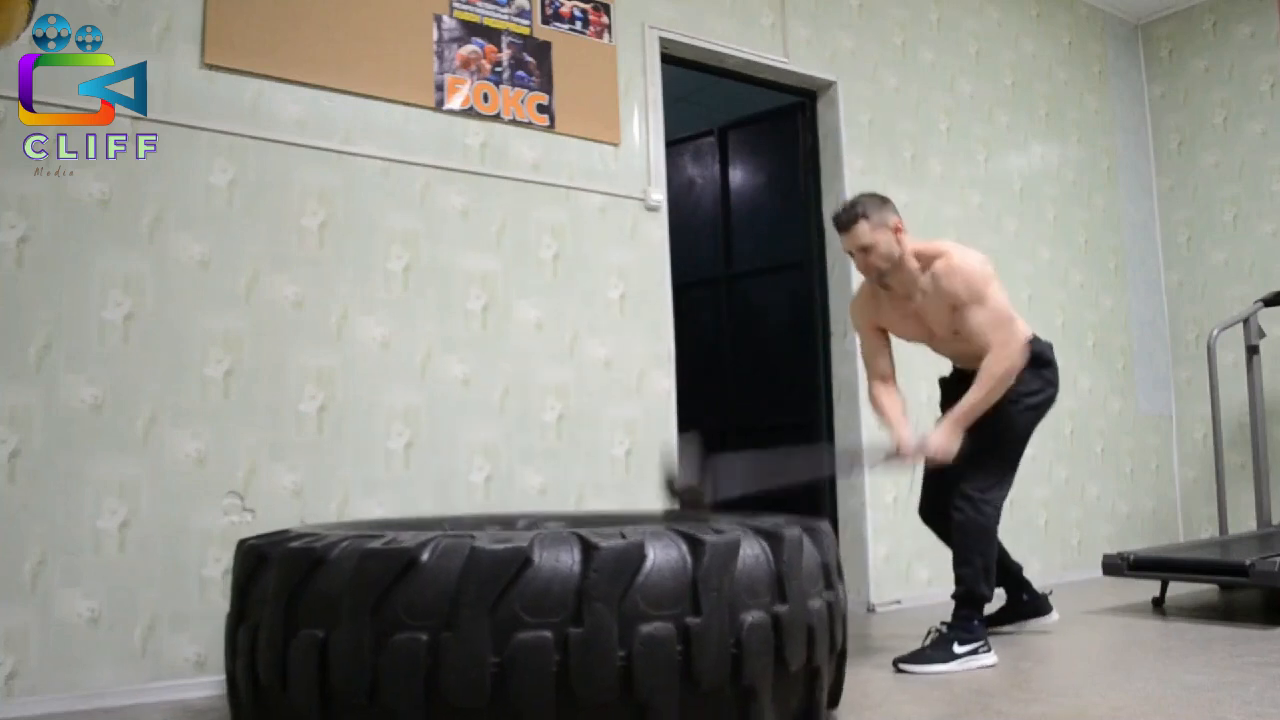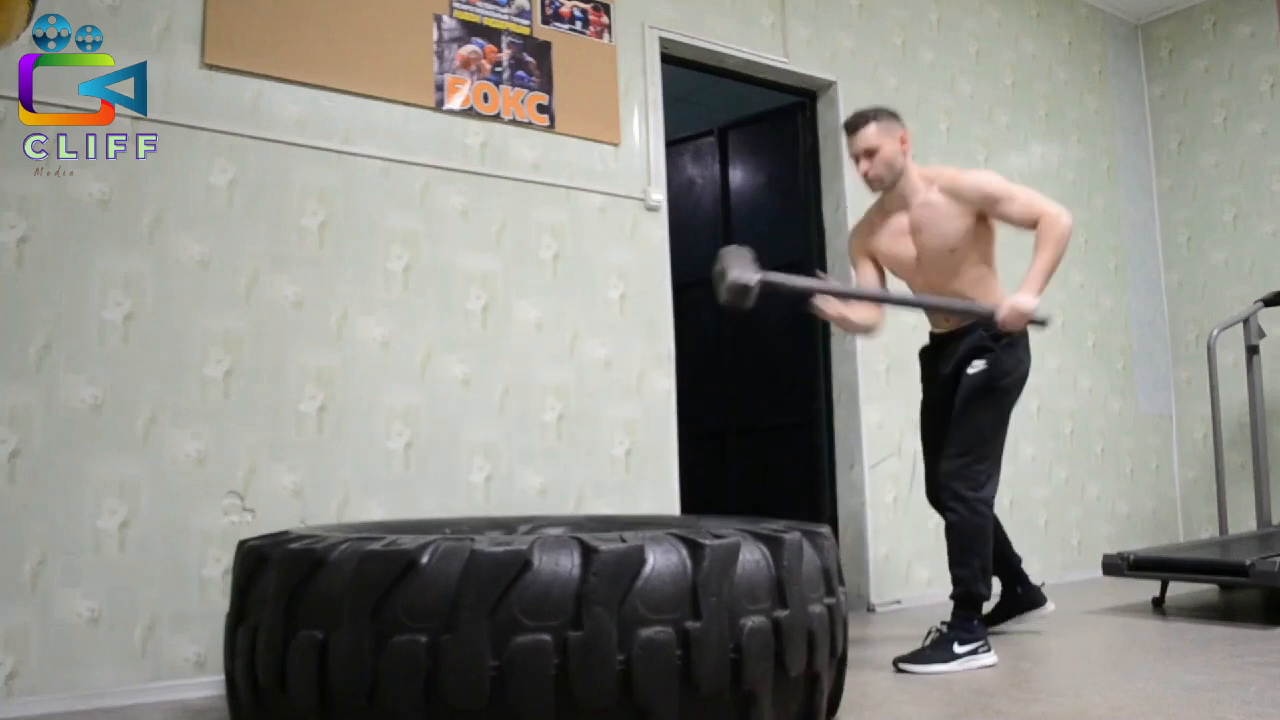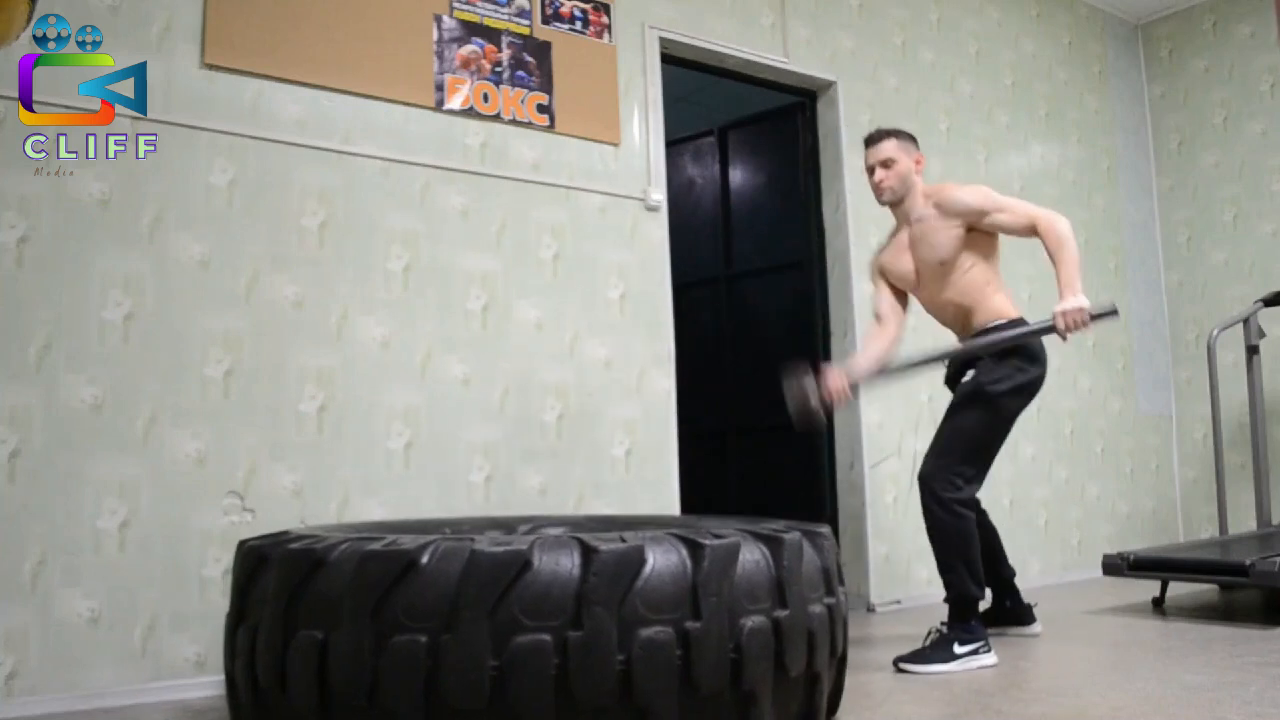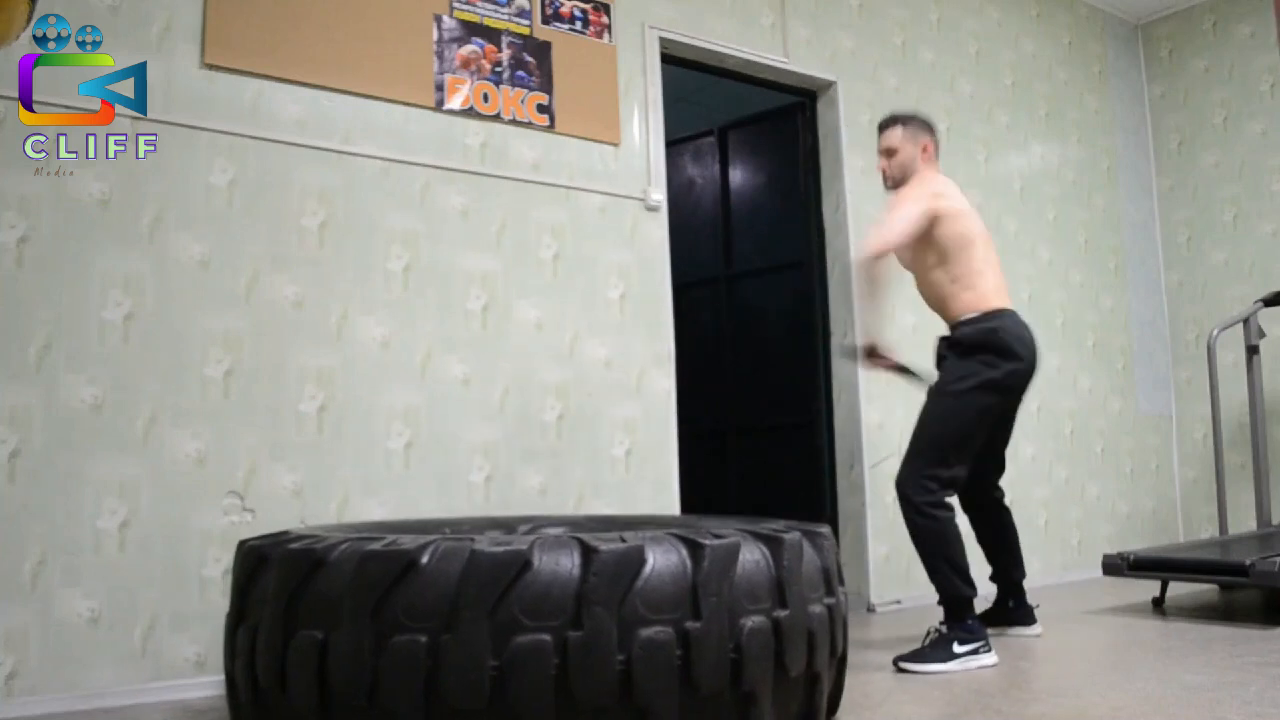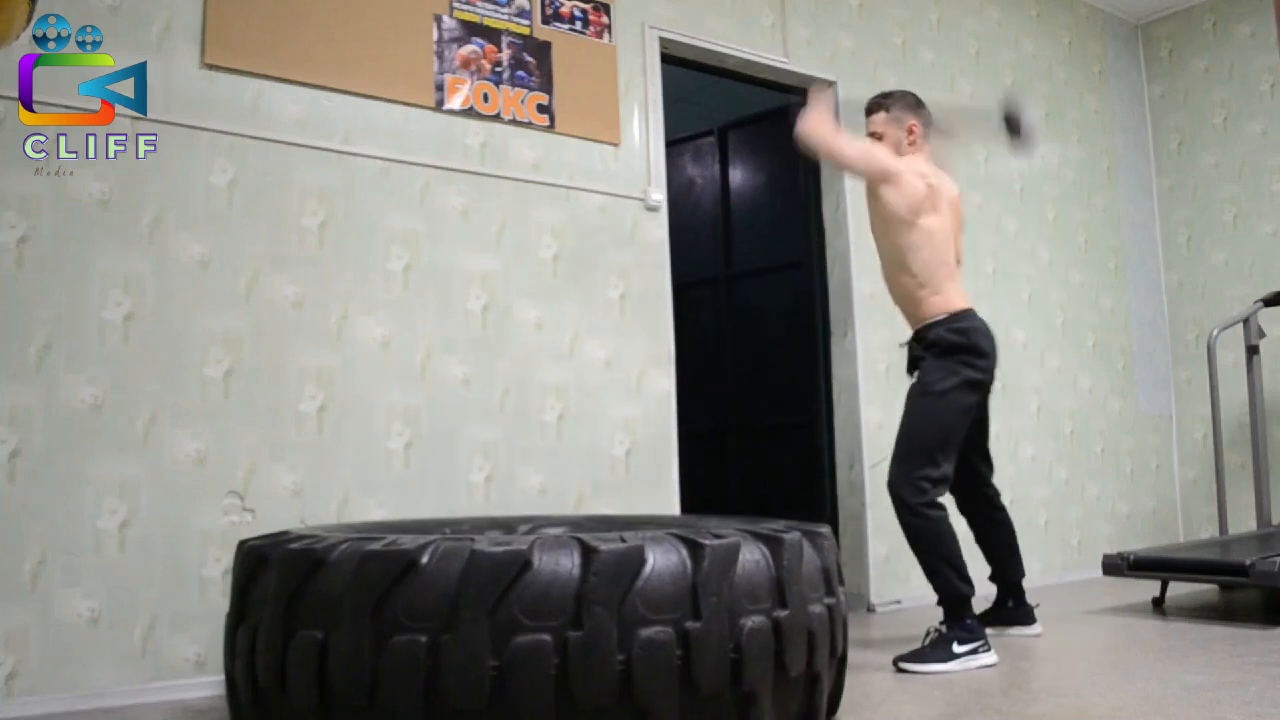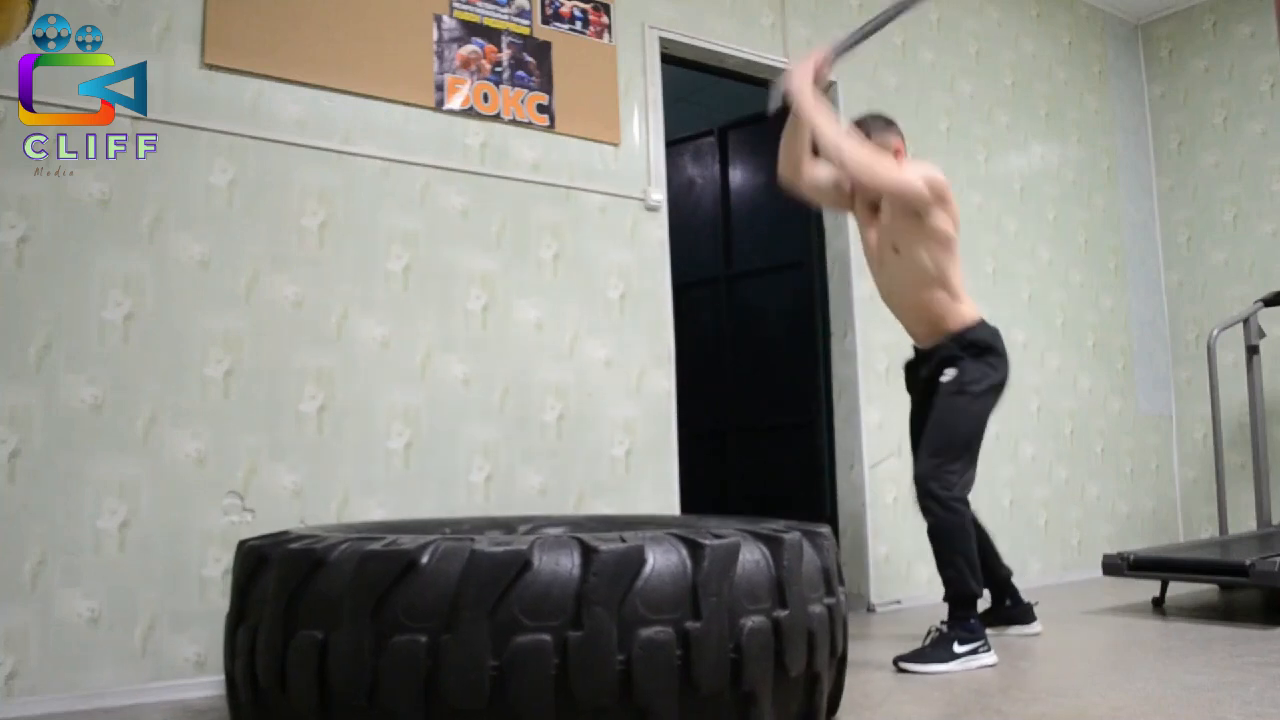
dt=0.3s
person 1, frame 1
left shoulder: (957, 268)
right shoulder: (867, 306)
left elbow: (1009, 350)
right elbow: (881, 380)
left wrist: (954, 426)
right wrist: (902, 435)
left hip: (1024, 372)
right hip: (967, 379)
left knee: (973, 490)
right knee: (937, 506)
left ankle: (967, 633)
right ankle: (1024, 597)
person 1, frame 2
left shoulder: (963, 187)
right shoulder: (866, 235)
left elbow: (1053, 219)
right elbow: (870, 313)
left wrist: (1029, 292)
right wrist: (838, 312)
left hip: (996, 344)
right hip: (943, 352)
left knee: (962, 482)
right knee: (945, 487)
left ankle: (970, 632)
right ankle: (1019, 590)
person 1, frame 3
left shoulder: (956, 203)
right shoulder: (887, 259)
left elbow: (1051, 222)
right elbow: (886, 332)
left wrist: (1071, 292)
right wrist: (848, 374)
left hip: (1010, 354)
right hip: (979, 363)
left knee: (940, 482)
right knee: (952, 487)
left ankle: (968, 634)
right ankle: (1010, 606)
person 1, frame 4
left shoulder: (920, 196)
right shoulder: (946, 206)
left elbow: (878, 247)
left wrist: (873, 333)
left hip: (984, 348)
right hip: (1008, 343)
left knee: (921, 484)
right knee: (977, 482)
left ankle: (966, 630)
right ankle: (1014, 604)
person 1, frame 5
left shoulder: (895, 173)
right shoulder: (938, 184)
left elbow: (810, 132)
left wrist: (820, 106)
right wrist: (938, 143)
left hip: (949, 345)
right hip: (963, 342)
left knee: (912, 484)
right knee: (971, 481)
left ankle: (965, 632)
right ankle: (1014, 603)
person 1, frame 6
left shoulder: (925, 184)
right shoulder: (863, 197)
left elbow: (854, 156)
right elbow: (792, 175)
left wrist: (805, 94)
right wrist: (803, 98)
left hip: (972, 356)
right hip: (932, 363)
left knee: (937, 485)
right knee: (941, 487)
left ankle: (968, 634)
right ankle: (1010, 605)
